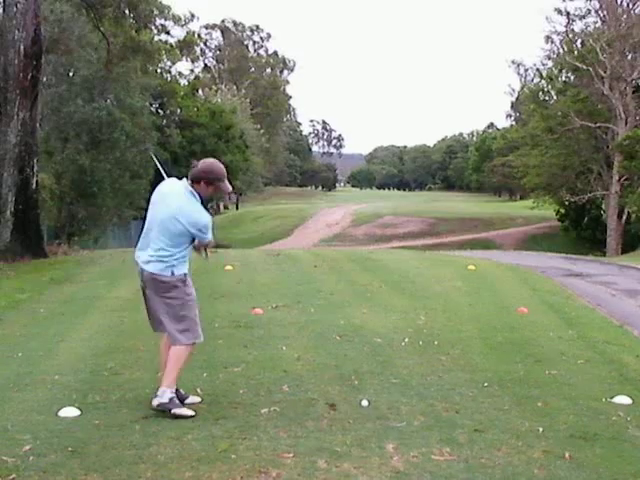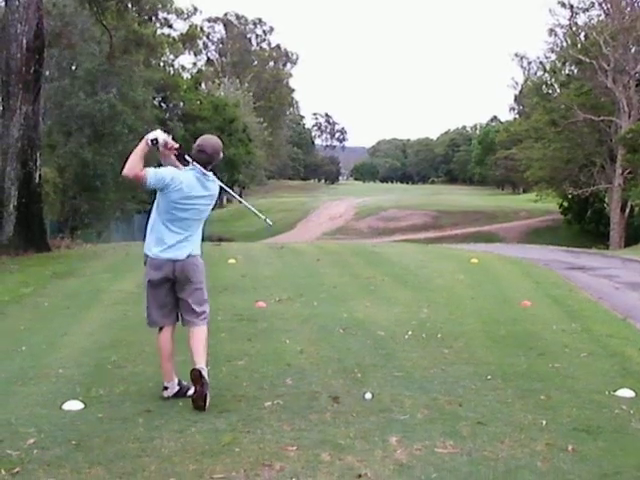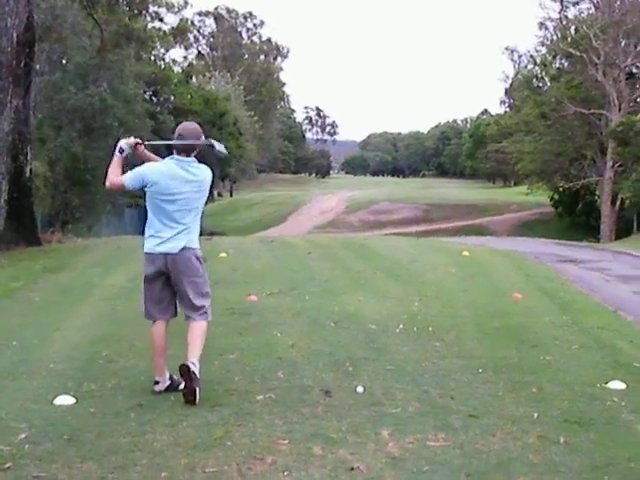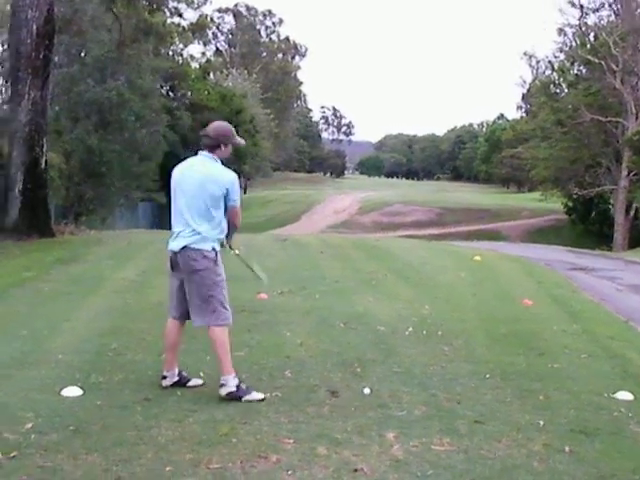
dt=0.5s
person 1, frame 1
left shoulder: (166, 186)
right shoulder: (200, 218)
right elbow: (206, 244)
right wrist: (204, 244)
left hip: (148, 268)
right hip: (169, 276)
left knee: (171, 331)
right knee: (186, 335)
left ankle: (170, 389)
right ankle: (164, 395)
person 1, frame 2
left shoulder: (173, 178)
right shoulder: (212, 186)
left elbow: (130, 172)
left wrist: (147, 141)
right wrist: (168, 155)
left hip: (157, 260)
right hip: (188, 261)
left knee: (165, 323)
right knee: (197, 320)
left ankle: (170, 384)
right ankle: (201, 368)
person 1, frame 3
left shoulder: (150, 172)
right shoulder: (204, 174)
left elbow: (112, 183)
left wrist: (119, 153)
right wrist: (147, 154)
left hip: (154, 253)
right hip: (186, 253)
left knee: (159, 317)
right knee: (199, 313)
left ankle: (162, 378)
right ankle: (192, 365)
person 1, frame 4
left shoulder: (179, 169)
right shoulder: (227, 177)
right elbow: (234, 222)
right wrist: (226, 237)
left hip: (178, 248)
right hip: (203, 252)
left knee: (177, 314)
right knee: (217, 317)
left ankle: (170, 373)
right ankle: (229, 382)
